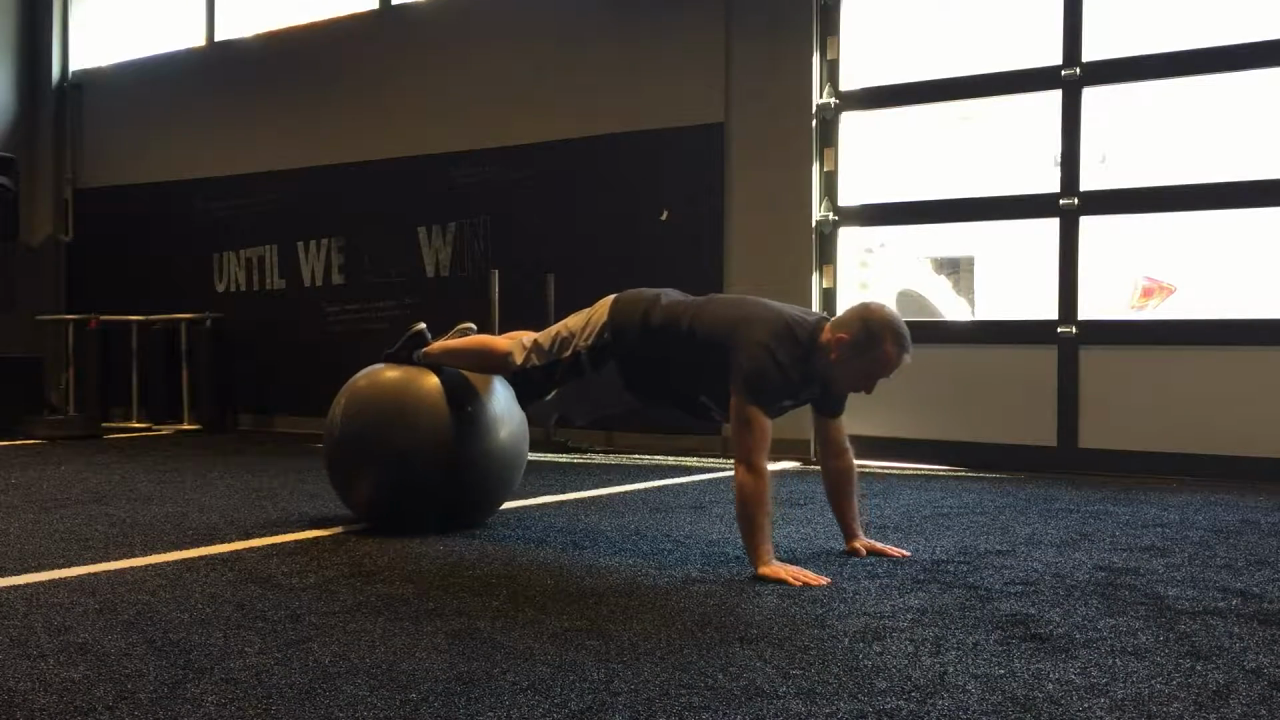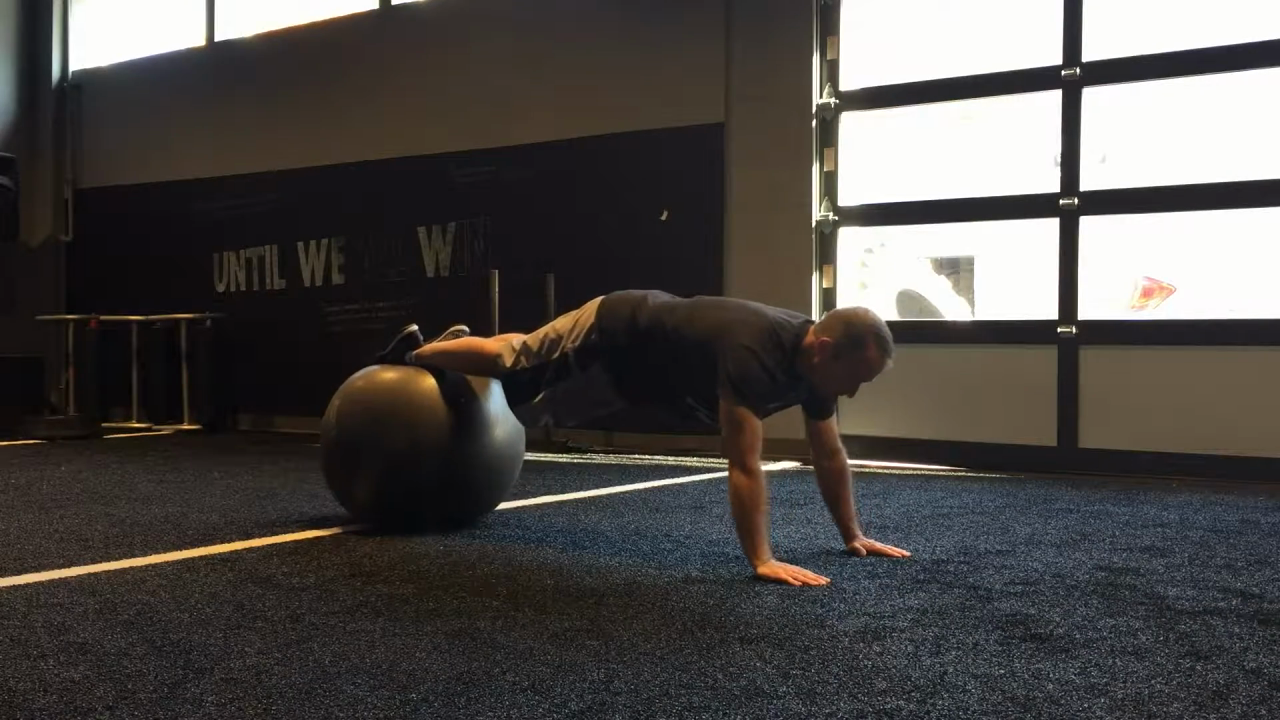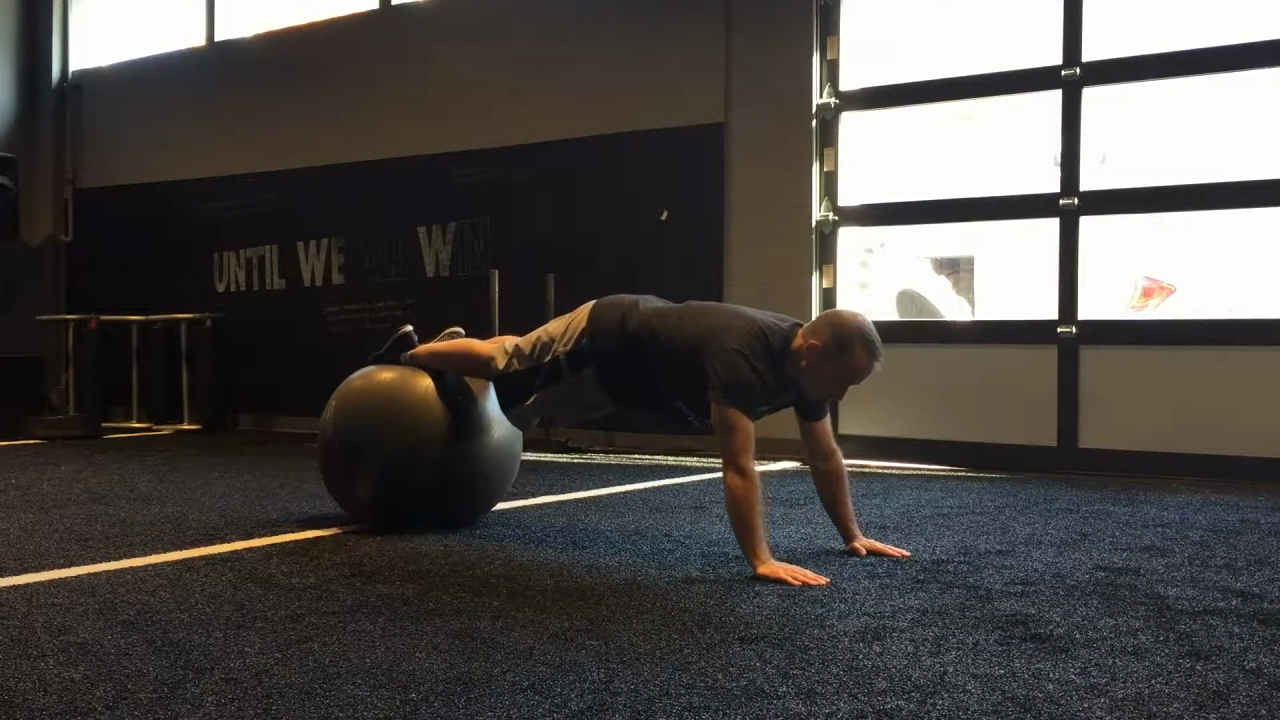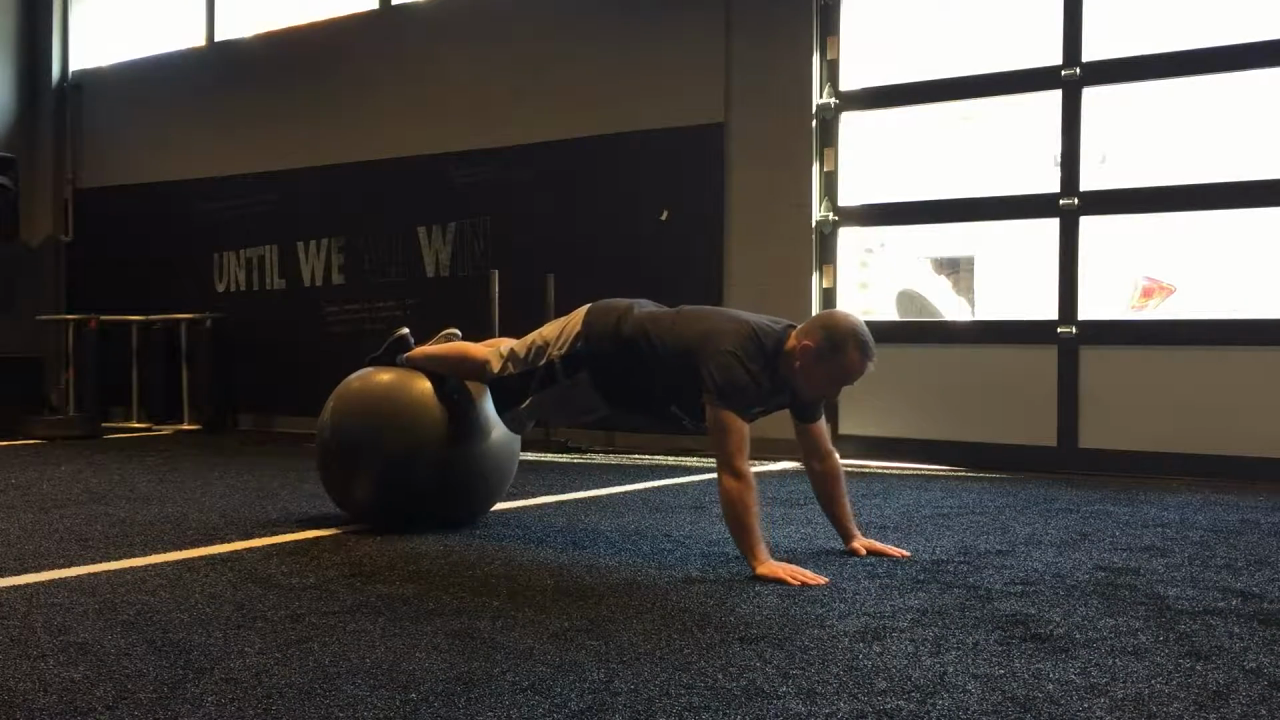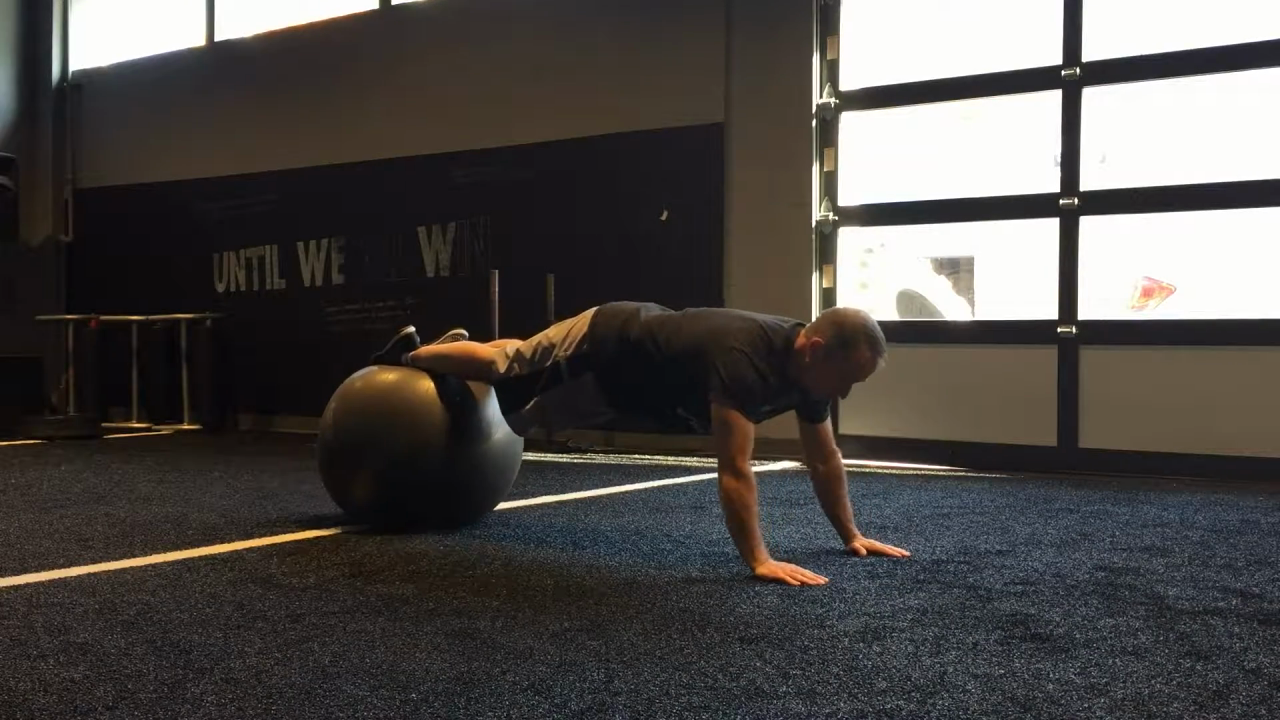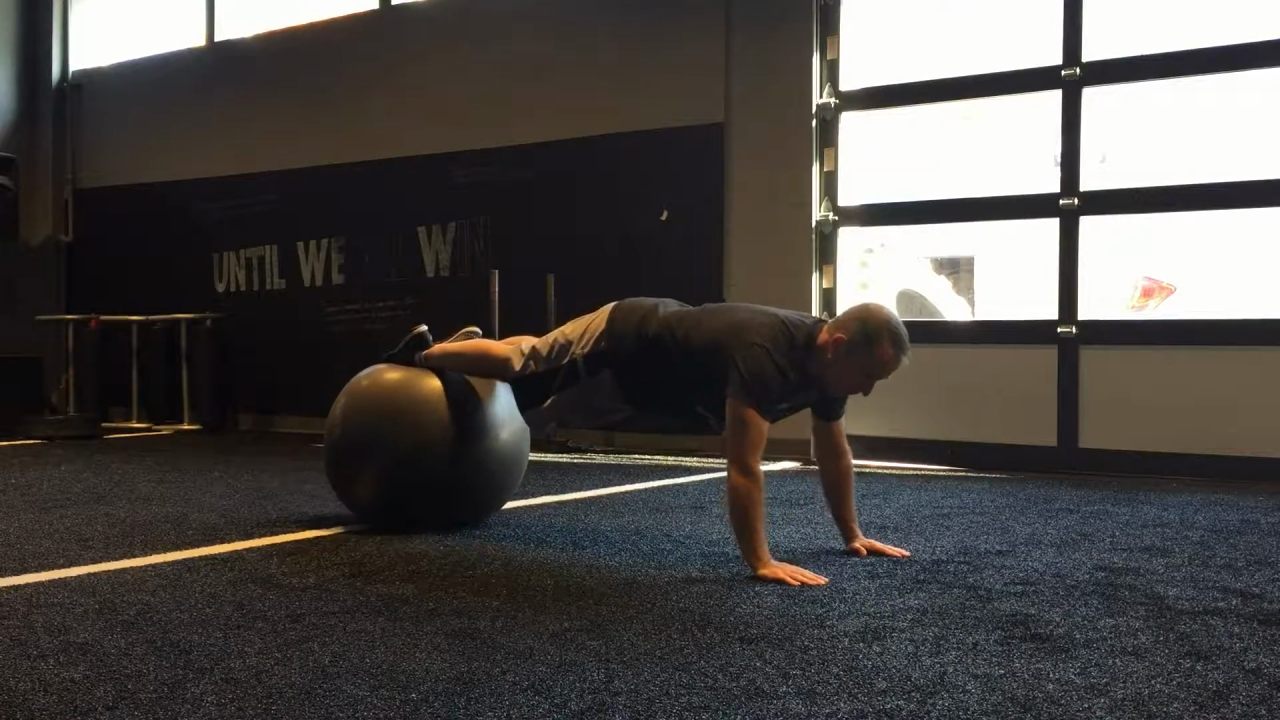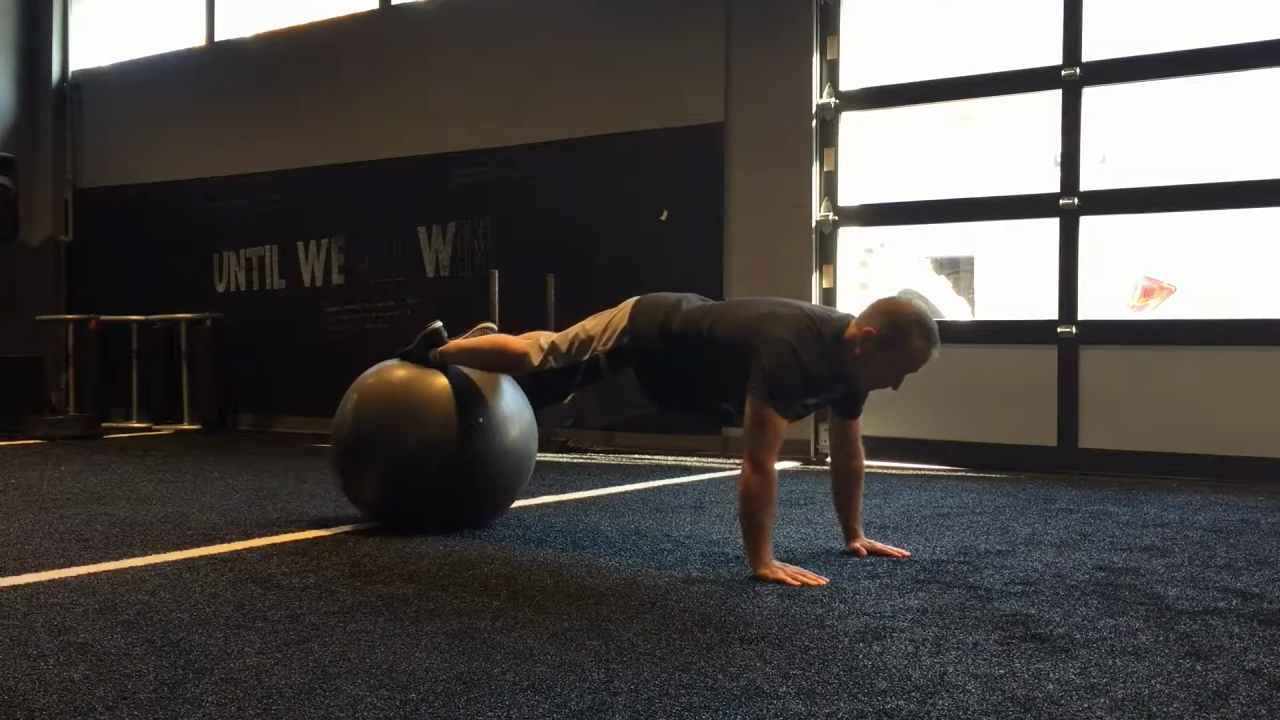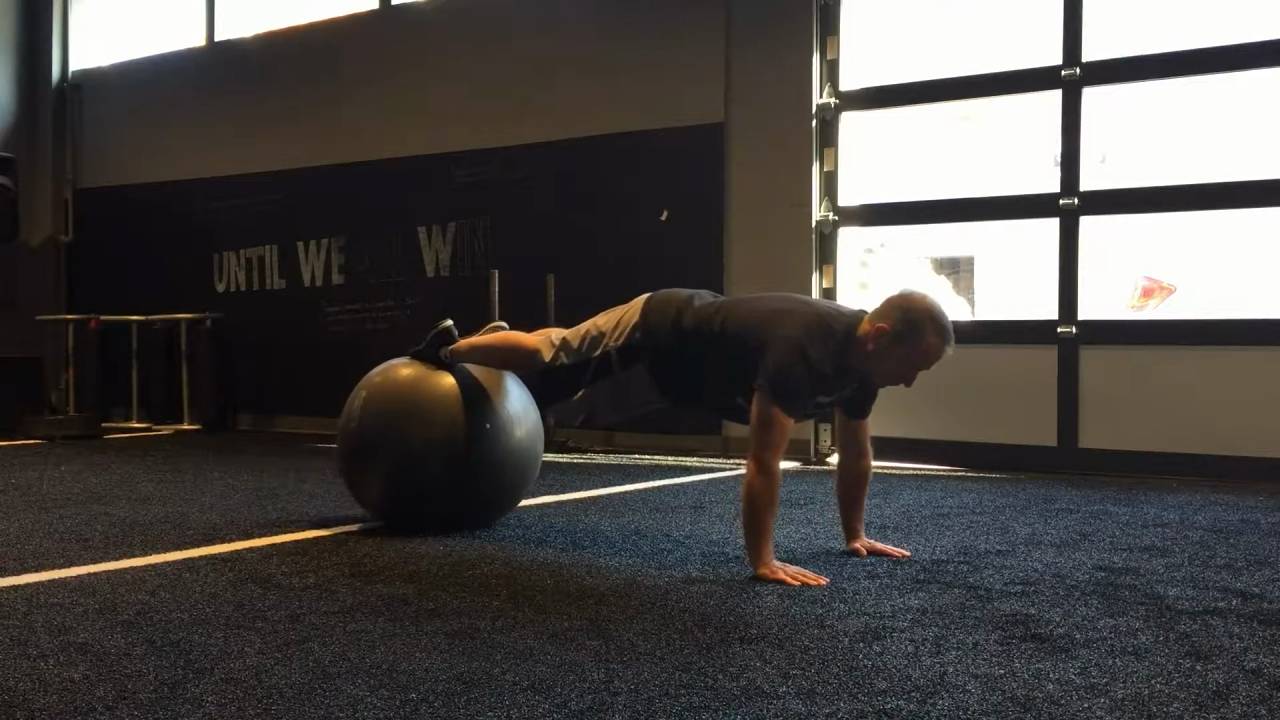
dt=0.3s
person 1, frame 1
left shoulder: (826, 358)
right shoulder: (770, 349)
left elbow: (835, 453)
right elbow: (751, 462)
left wrist: (854, 535)
right wrist: (764, 561)
left hip: (662, 322)
right hip: (622, 336)
left knee: (536, 351)
right knee: (521, 363)
left ankle: (467, 336)
right ankle: (425, 348)
person 1, frame 2
left shoulder: (816, 357)
right shoulder: (755, 352)
left elbow: (830, 454)
right elbow: (745, 464)
left wrist: (853, 535)
right wrist: (762, 560)
left hip: (650, 322)
right hip: (609, 338)
left knee: (519, 357)
right knee: (509, 365)
left ankle: (458, 339)
right ankle: (416, 350)
person 1, frame 3
left shoulder: (806, 362)
right shoulder: (744, 356)
left elbow: (825, 456)
right elbow: (738, 465)
left wrist: (853, 535)
right wrist: (761, 560)
left hip: (641, 325)
right hip: (600, 342)
left knee: (515, 358)
right knee: (504, 367)
left ankle: (453, 340)
right ankle: (412, 350)
person 1, frame 4
left shoulder: (800, 364)
right shoulder: (736, 359)
left elbow: (820, 456)
right elbow: (733, 467)
left wrist: (851, 535)
right wrist: (760, 560)
left hip: (637, 329)
right hip: (595, 346)
left knee: (512, 363)
right knee: (499, 371)
left ankle: (449, 342)
right ankle: (407, 352)
person 1, frame 5
left shoulder: (808, 365)
right shoulder: (745, 357)
left elbow: (824, 457)
right elbow: (734, 466)
left wrist: (851, 535)
right wrist: (758, 560)
left hip: (642, 334)
right hip: (601, 349)
left knee: (514, 360)
right knee: (504, 369)
left ankle: (457, 342)
right ankle: (412, 351)
person 1, frame 6
left shoulder: (826, 362)
right shoulder: (767, 353)
left elbow: (834, 455)
right elbow: (743, 465)
left wrist: (852, 535)
right wrist: (760, 560)
left hip: (657, 337)
right hip: (620, 345)
left knee: (533, 361)
right knee: (520, 368)
left ankle: (470, 340)
right ankle: (425, 351)
person 1, frame 7
left shoulder: (849, 358)
right shoulder: (792, 347)
left elbow: (847, 454)
right elbow: (758, 462)
left wrist: (854, 535)
right wrist: (762, 561)
left hip: (681, 325)
right hip: (642, 340)
left knee: (551, 350)
right knee: (536, 363)
left ankle: (483, 336)
right ankle: (439, 346)
person 1, frame 8
left shoulder: (862, 357)
right shoulder: (803, 346)
left elbow: (855, 454)
right elbow: (763, 461)
left wrist: (855, 535)
right wrist: (762, 561)
left hip: (693, 323)
right hip: (652, 337)
left knee: (560, 353)
right knee: (546, 357)
left ankle: (486, 335)
right ankle: (449, 347)
